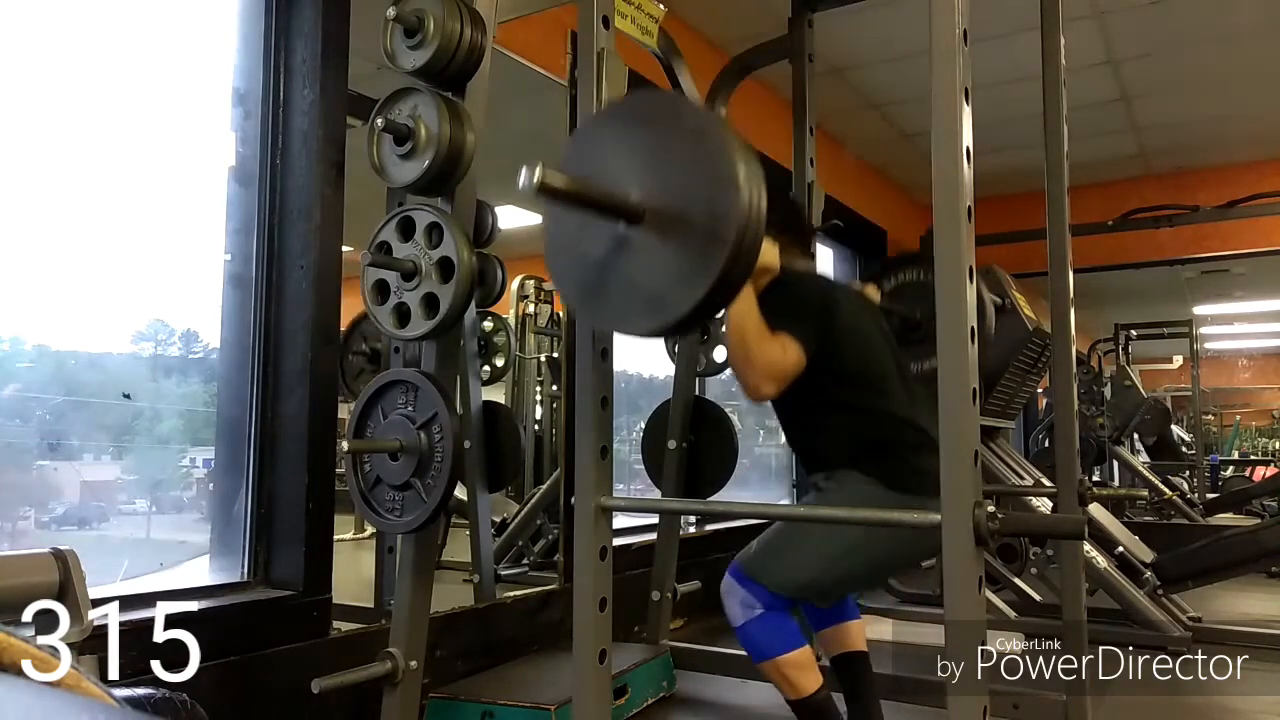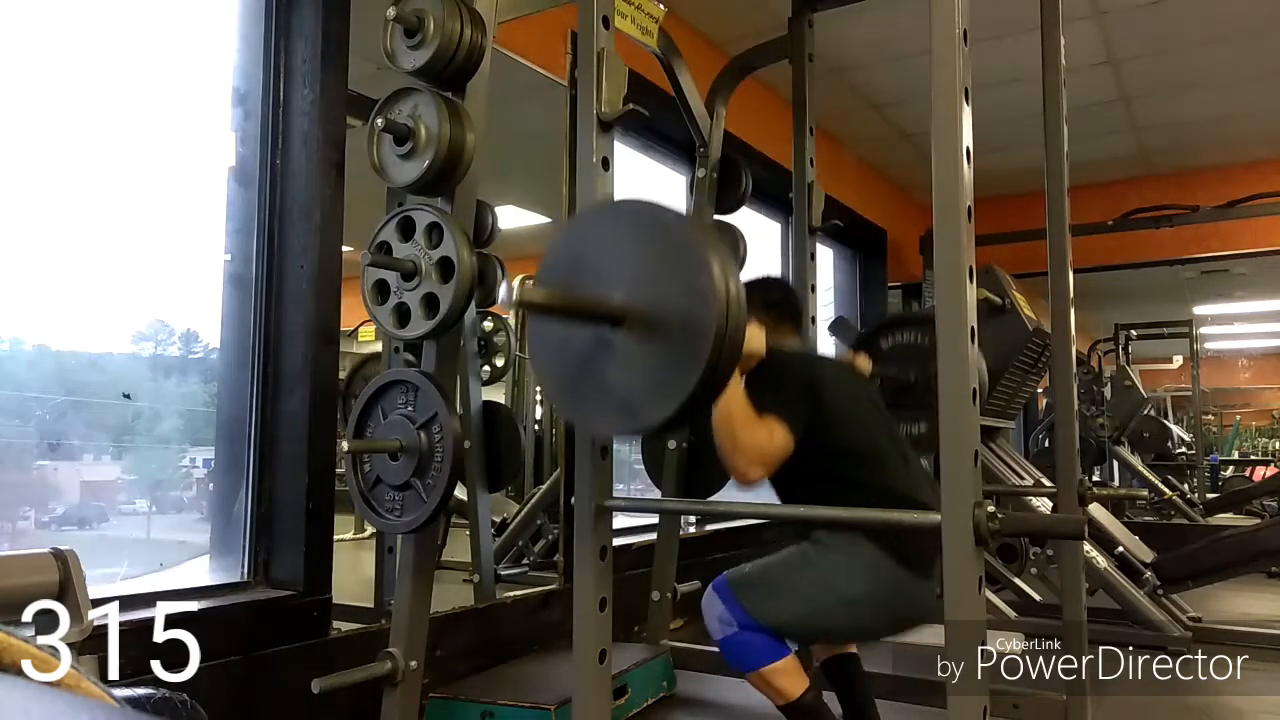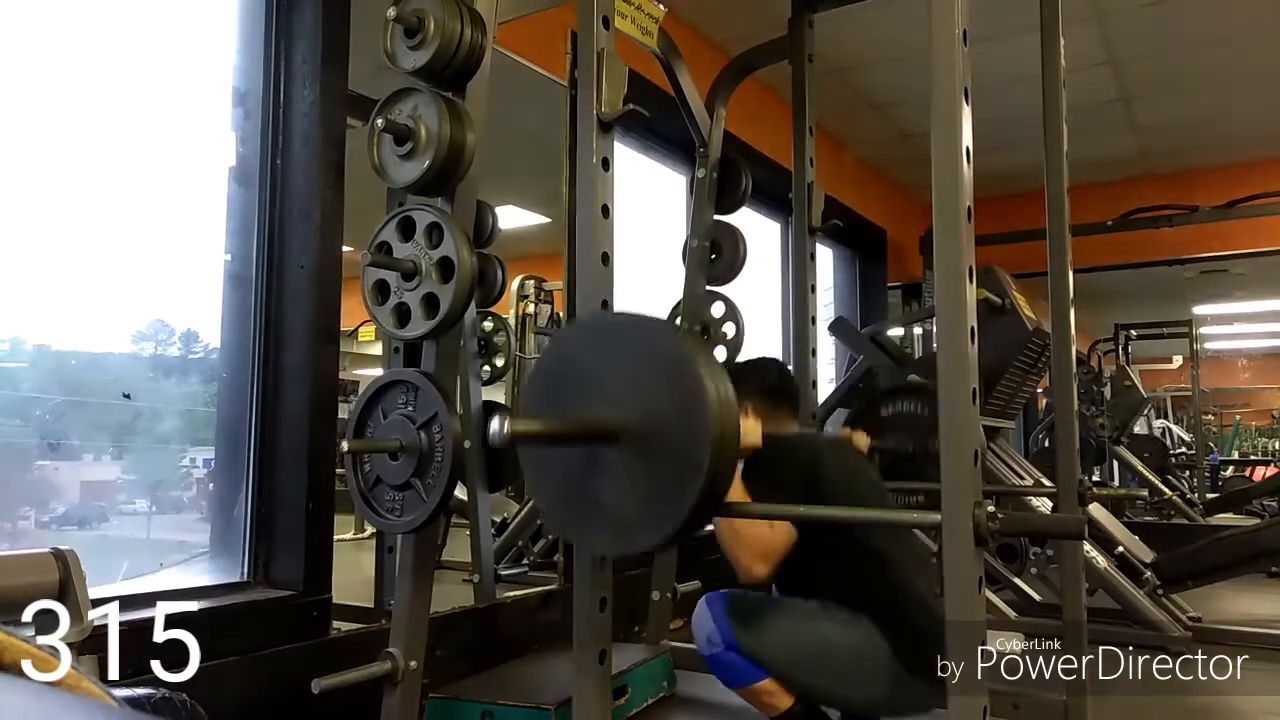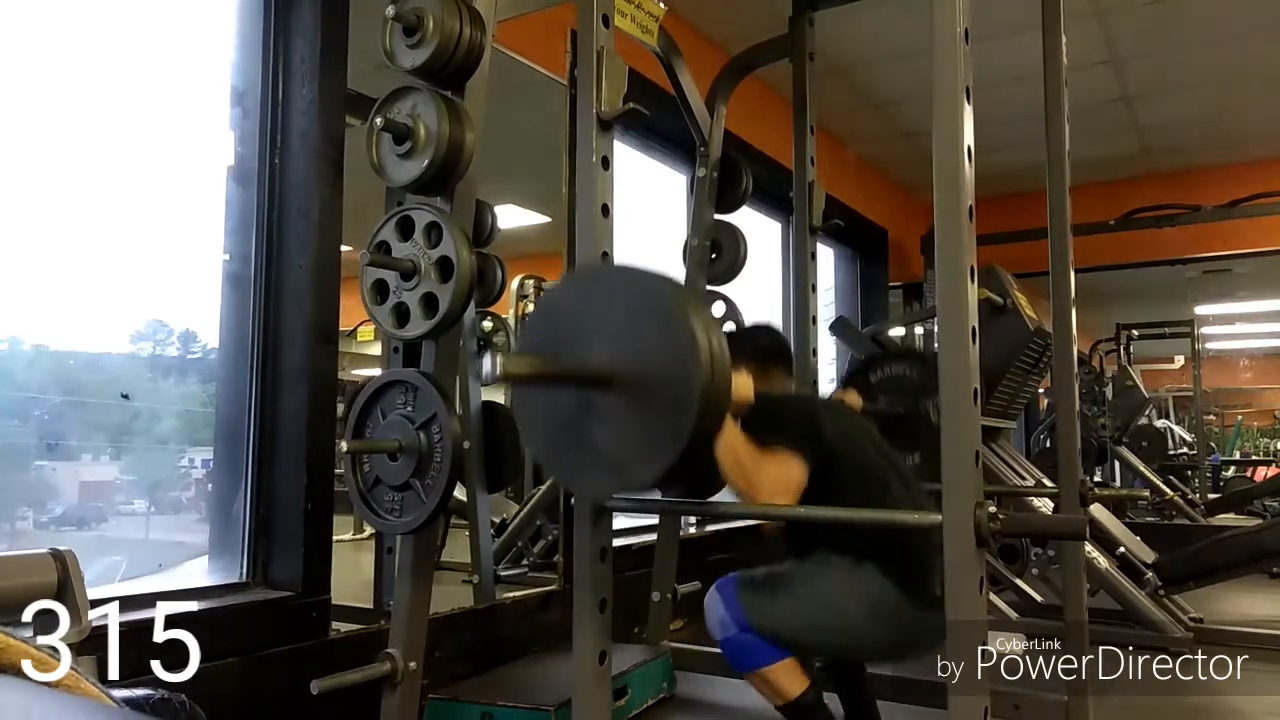
dt=0.4s
person 1, frame 1
left shoulder: (791, 292)
right shoulder: (838, 295)
left elbow: (763, 377)
left hip: (886, 486)
right hip: (923, 483)
left knee: (750, 590)
right knee: (813, 577)
person 1, frame 2
left shoulder: (779, 371)
right shoulder: (834, 369)
left elbow: (751, 462)
left hip: (894, 557)
right hip: (927, 550)
left knee: (728, 606)
right knee: (805, 587)
person 1, frame 3
left shoulder: (776, 457)
right shoulder: (835, 450)
left elbow: (755, 560)
left hip: (903, 656)
right hip: (928, 638)
left knee: (716, 621)
right knee: (792, 600)
person 1, frame 4
left shoulder: (772, 413)
right shoulder: (822, 408)
left elbow: (772, 497)
left hip: (904, 592)
right hip: (928, 581)
left knee: (730, 607)
right knee: (798, 587)
